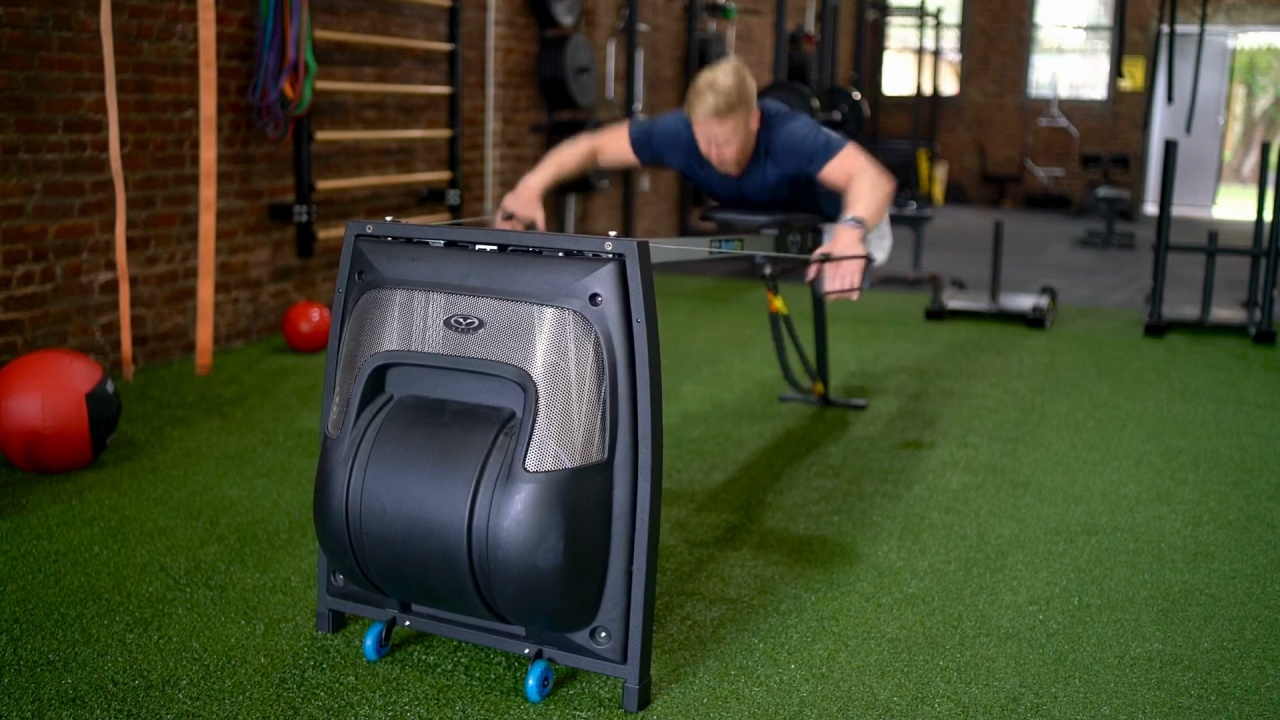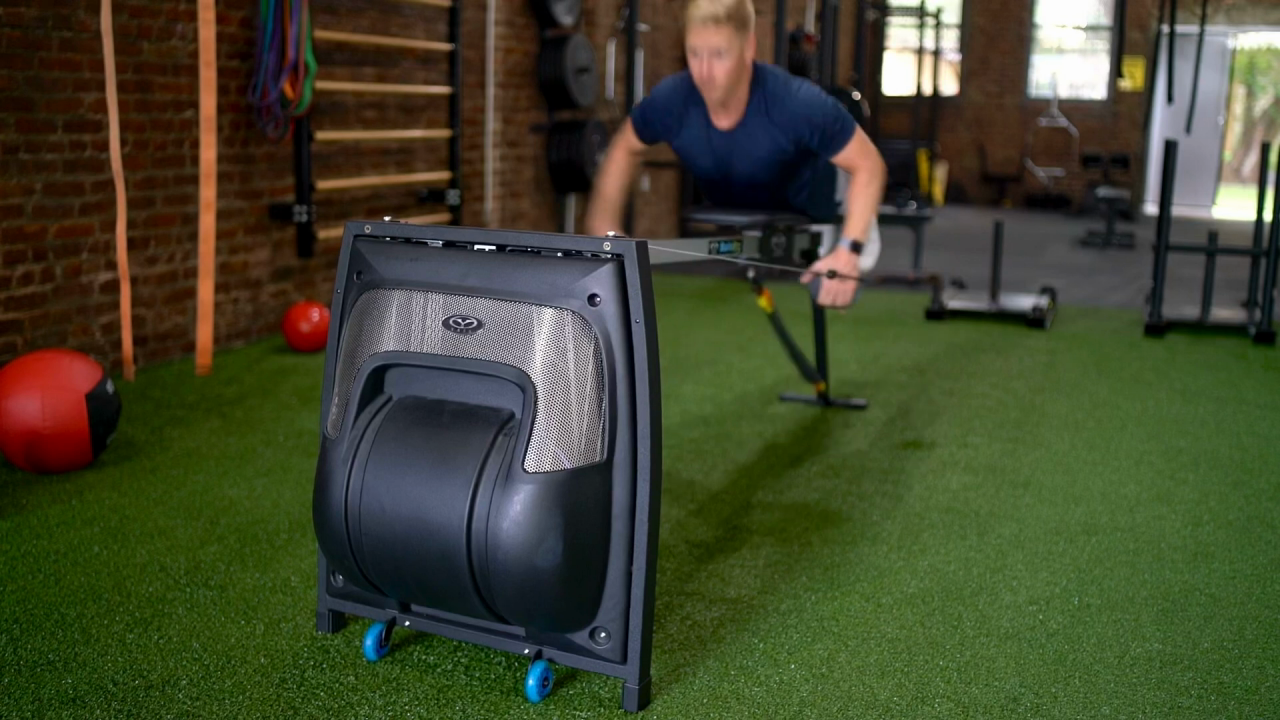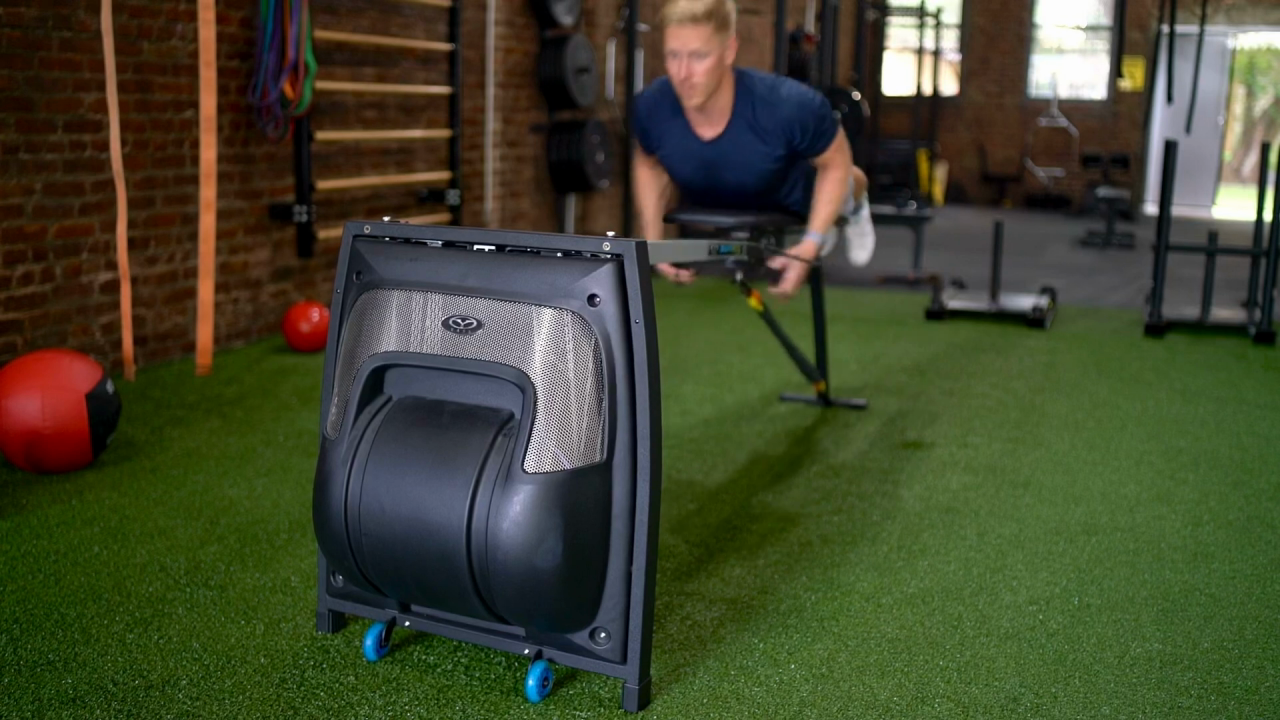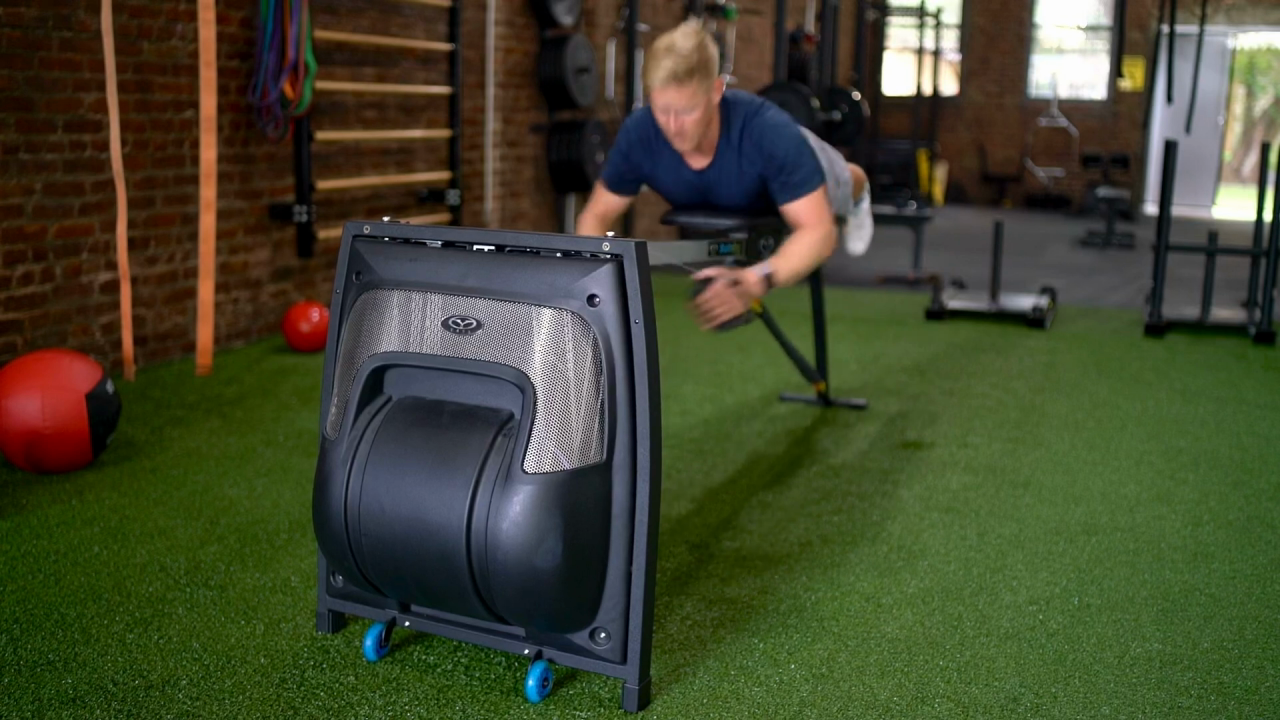
dt=0.2s
person 1, frame 1
left shoulder: (793, 137)
right shoulder: (678, 134)
left elbow: (873, 178)
right elbow: (591, 147)
left wrist: (852, 232)
right wrist: (530, 188)
left hip: (814, 197)
right hip: (757, 211)
person 1, frame 2
left shoulder: (800, 104)
right shoulder: (667, 101)
left elbow: (868, 167)
right elbow: (625, 149)
left wrist: (849, 249)
right wrist: (602, 222)
left hip: (804, 206)
left ankle: (859, 222)
person 1, frame 3
left shoulder: (789, 105)
right shoulder: (652, 105)
left elbow: (836, 164)
left wrist: (811, 243)
right wrist: (654, 240)
left hip: (794, 201)
left ankle: (857, 205)
person 1, frame 4
left shoulder: (772, 133)
right shoulder: (639, 132)
left elbow: (817, 233)
right elbow: (598, 214)
left wrist: (757, 281)
left ankle: (856, 193)
